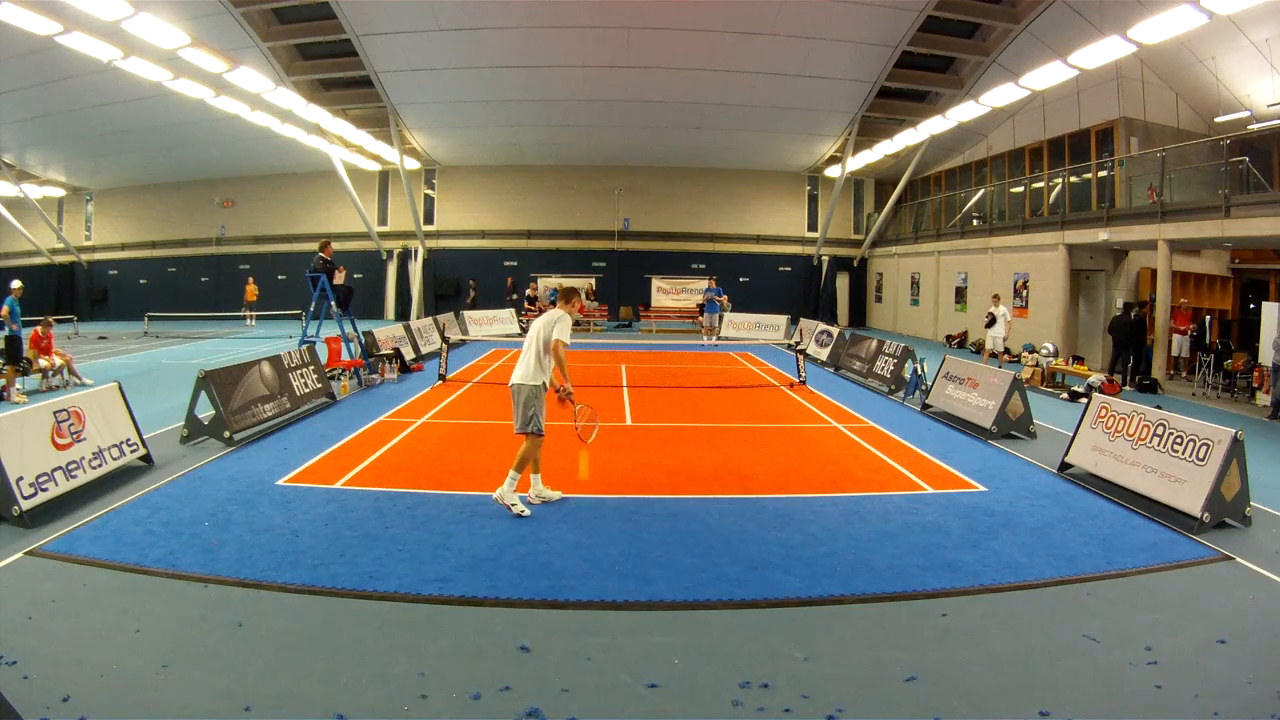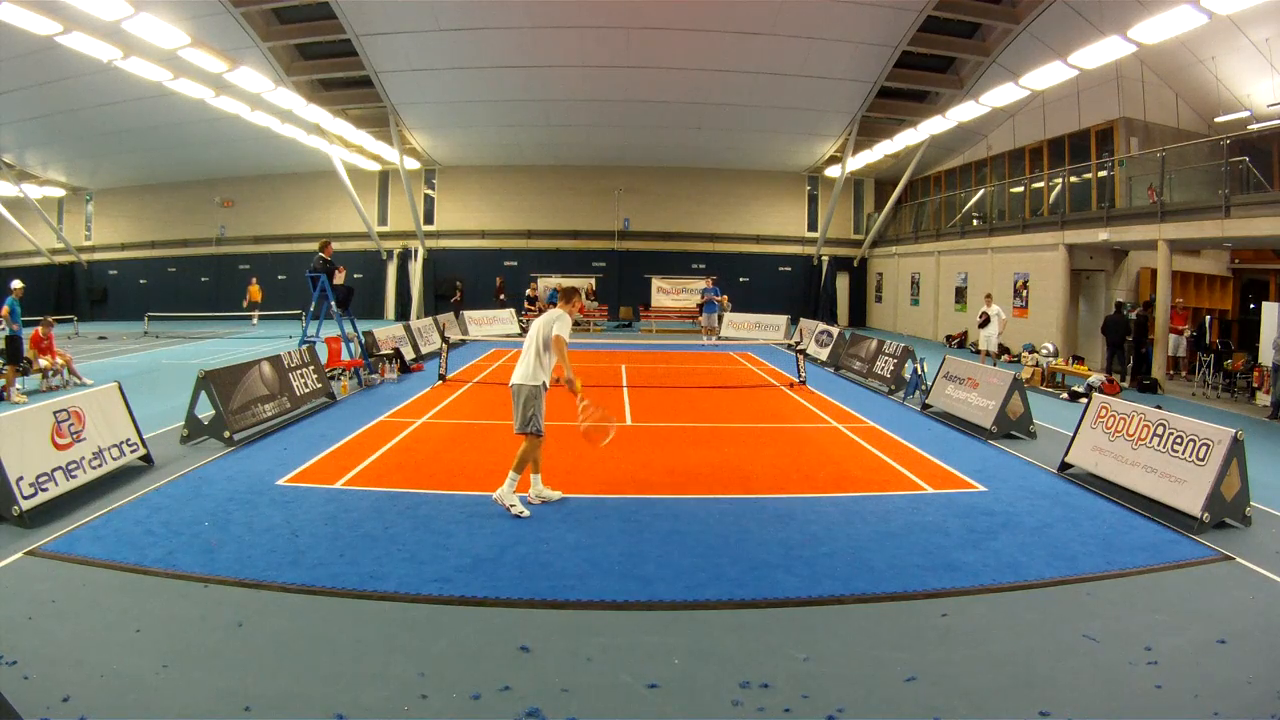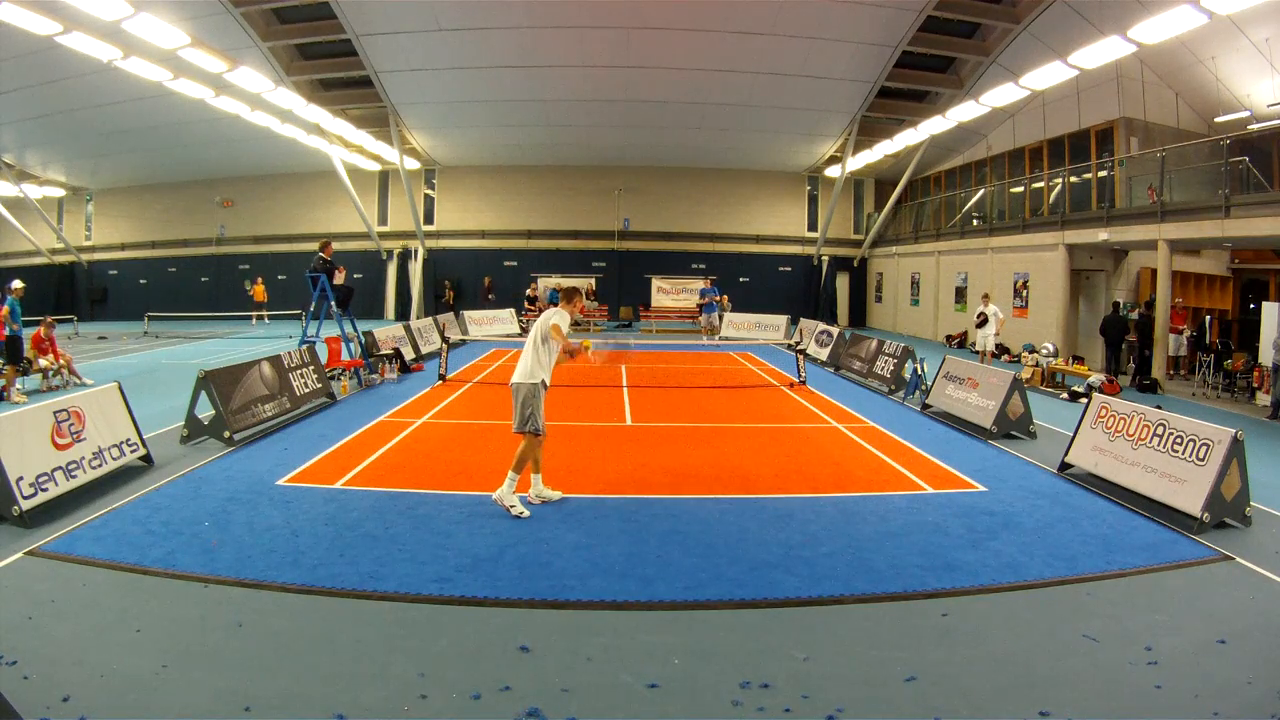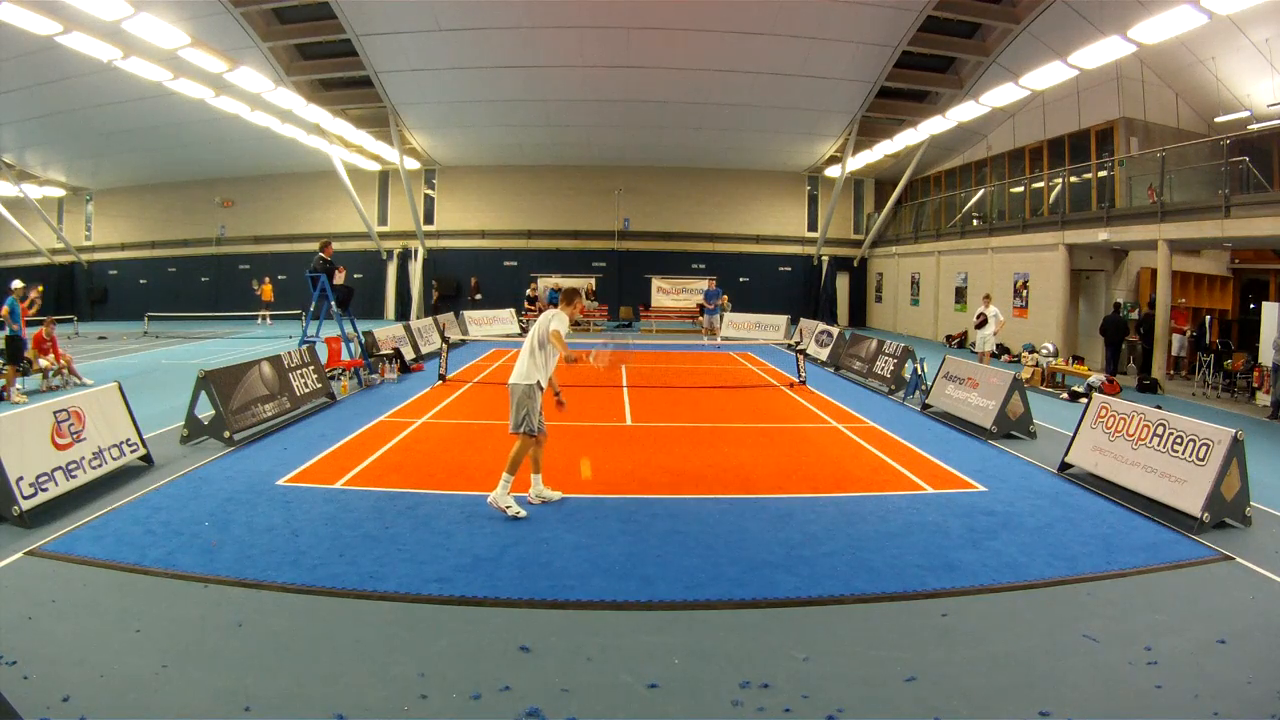
dt=0.3s
person 1, frame 1
left shoulder: (543, 318)
right shoulder: (563, 318)
right elbow: (556, 348)
left wrist: (554, 386)
right wrist: (566, 381)
left hip: (524, 381)
right hip: (530, 383)
left knee: (537, 436)
right knee: (533, 437)
left ankle: (537, 489)
right ankle: (507, 490)
person 1, frame 2
left shoulder: (544, 318)
right shoulder: (562, 317)
right elbow: (557, 342)
right wrist: (568, 371)
left hip: (525, 381)
right hip: (530, 383)
left knee: (537, 437)
right knee: (533, 437)
left ankle: (536, 489)
right ankle: (506, 491)
person 1, frame 3
left shoulder: (550, 316)
right shoulder: (560, 314)
right elbow: (554, 329)
left wrist: (568, 352)
right wrist: (564, 341)
left hip: (531, 381)
right hip: (530, 381)
left knee: (539, 435)
right knee: (531, 436)
left ankle: (537, 490)
right ankle: (506, 491)
person 1, frame 4
left shoulder: (551, 317)
right shoulder: (559, 316)
right elbow: (554, 335)
left wrist: (557, 392)
right wrist: (565, 350)
left hip: (530, 383)
right hip: (526, 383)
left knee: (539, 436)
right knee: (526, 437)
left ankle: (537, 489)
right ankle: (501, 493)
